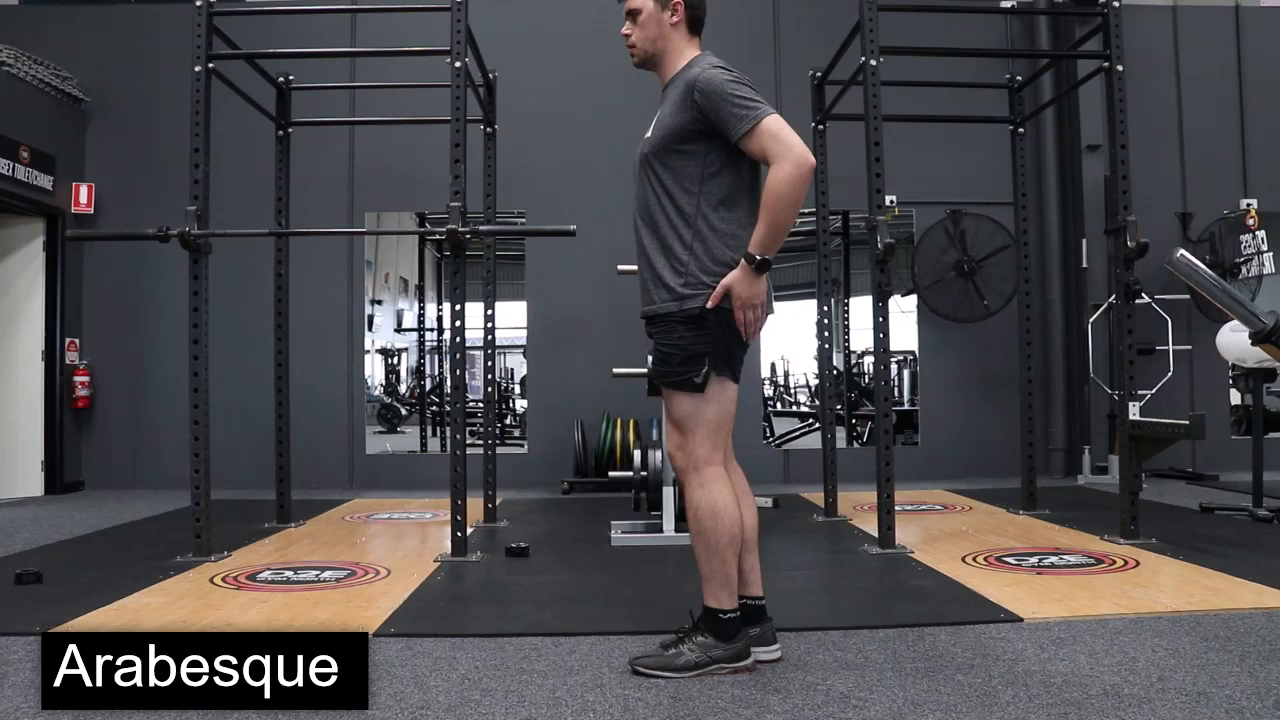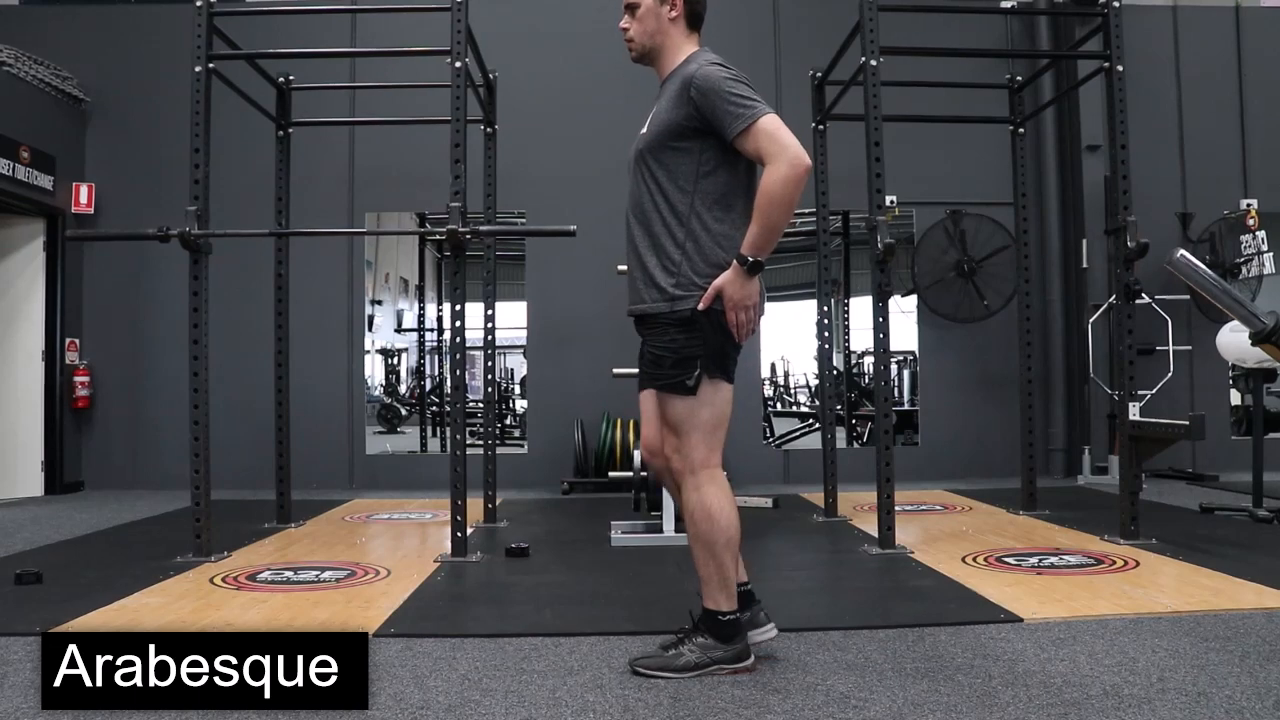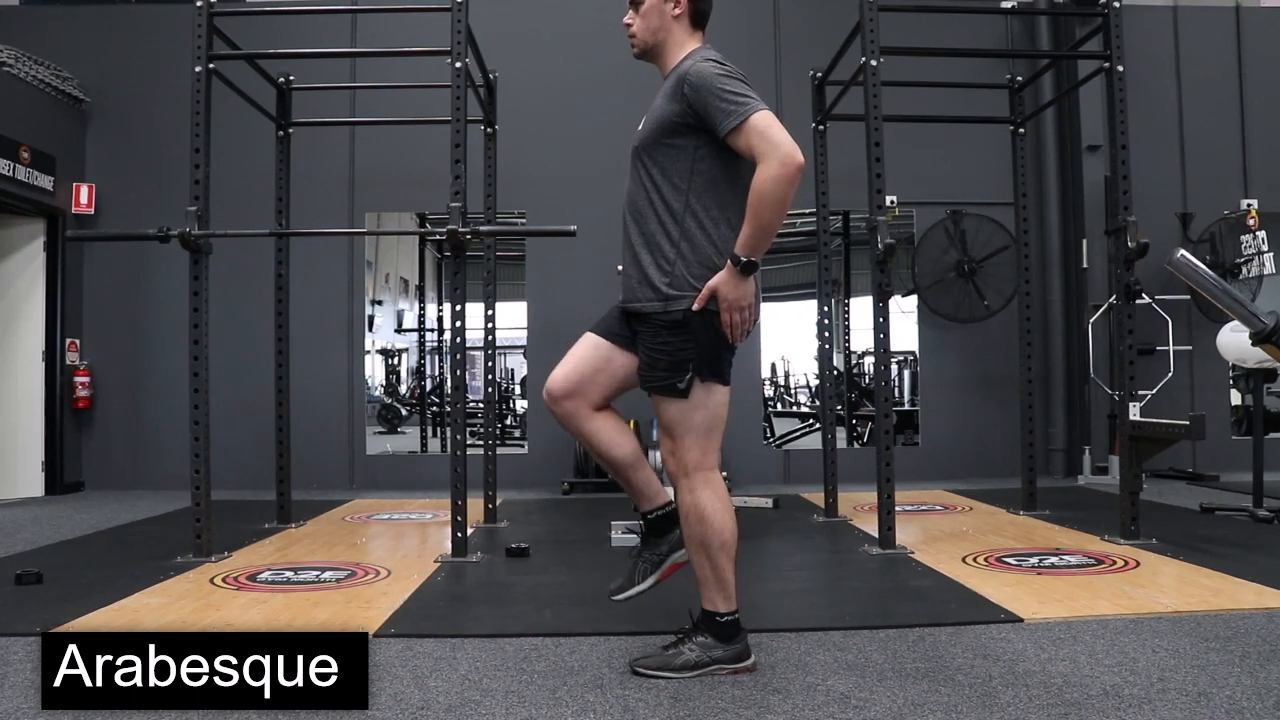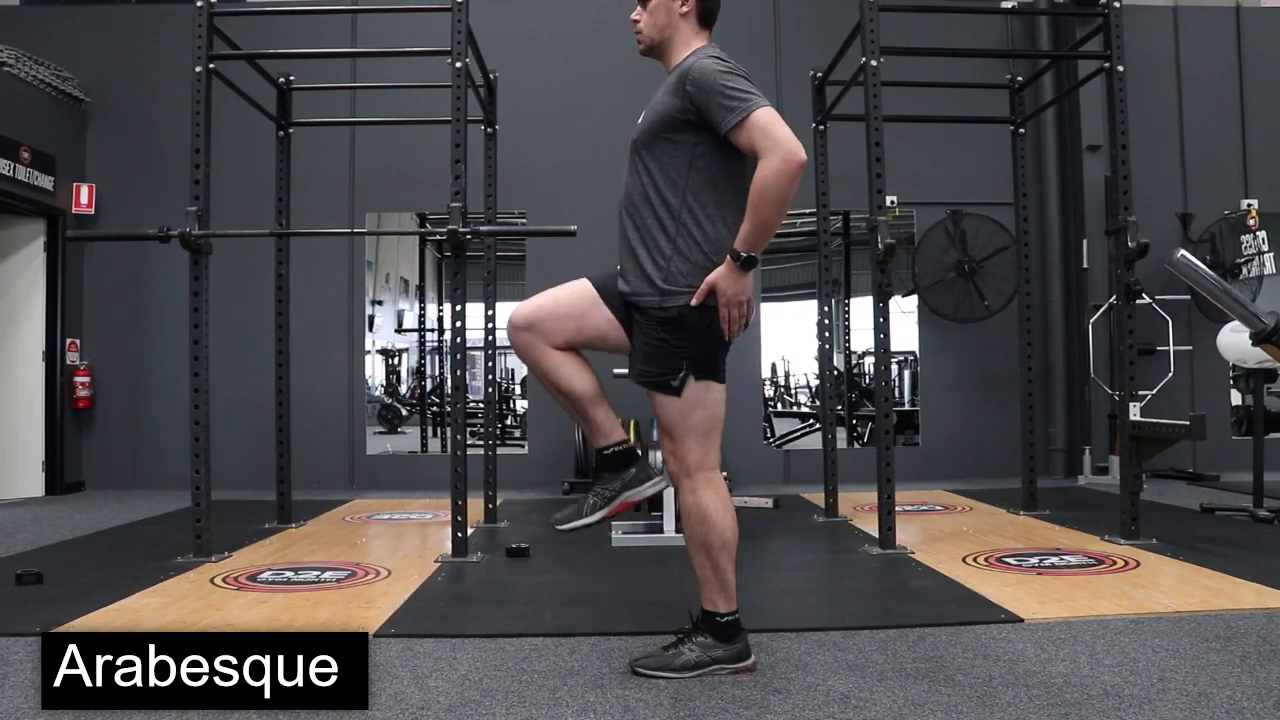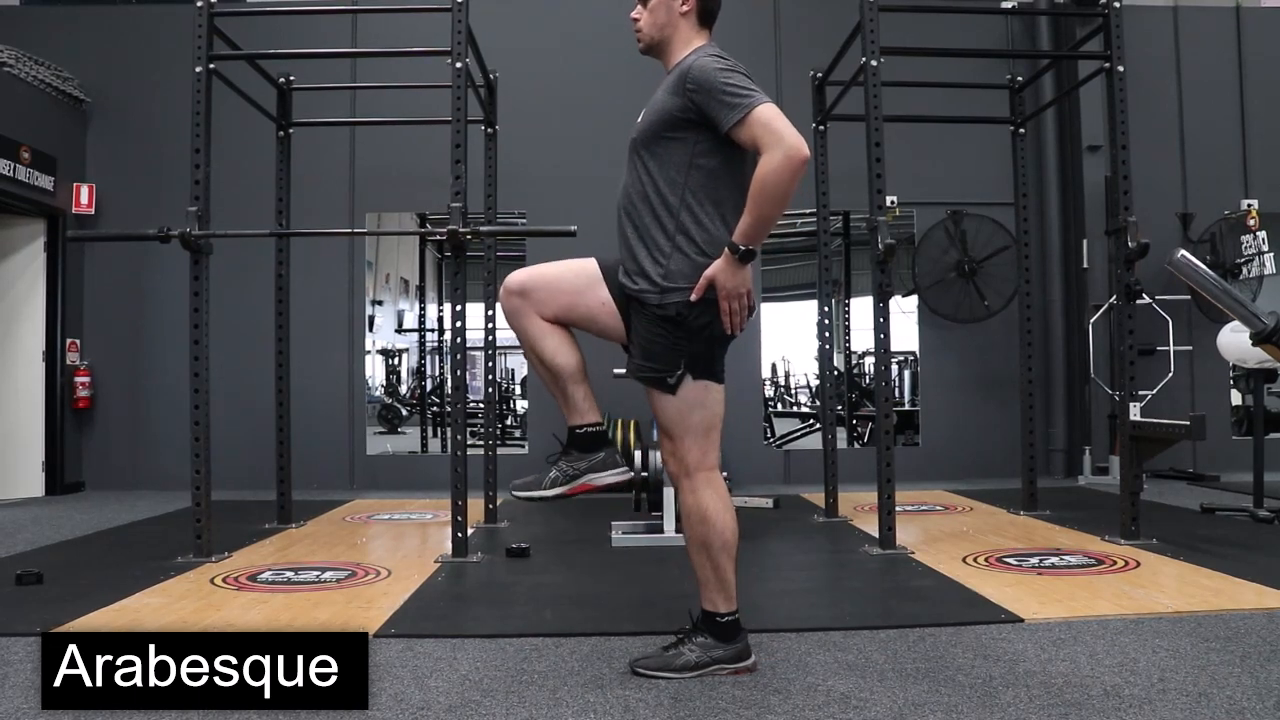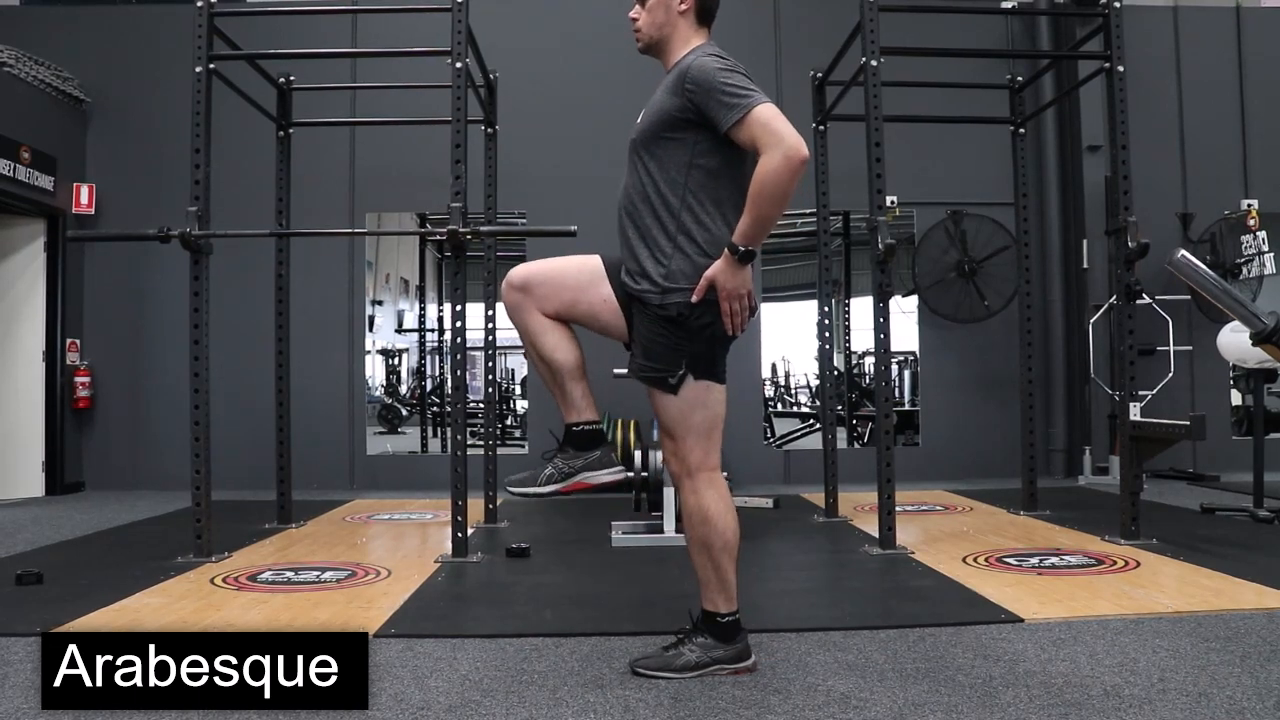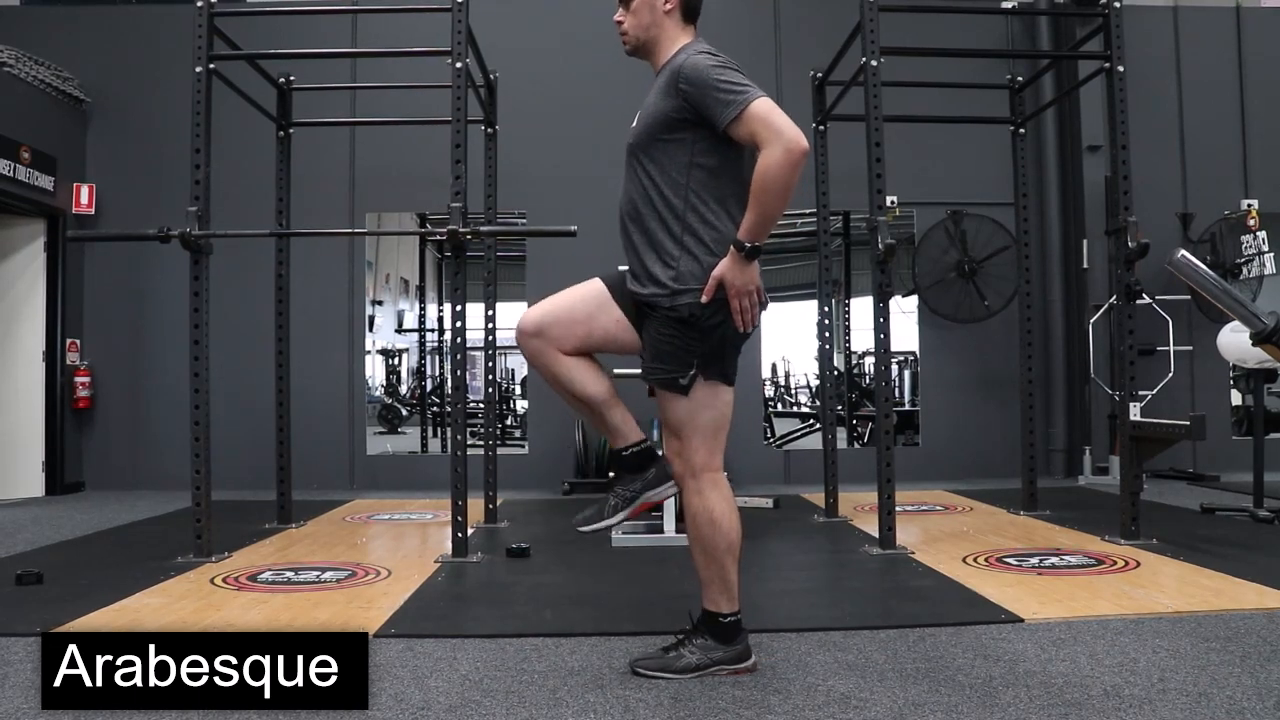
dt=0.3s
person 1, frame 1
left shoulder: (709, 81)
right shoulder: (677, 95)
left elbow: (795, 161)
left wrist: (753, 266)
left hip: (704, 305)
right hip: (681, 305)
left knee: (698, 461)
right knee: (712, 462)
left ankle: (721, 631)
right ankle: (751, 618)
person 1, frame 2
left shoulder: (705, 78)
right shoulder: (673, 92)
left elbow: (789, 161)
left wrist: (745, 266)
left hip: (697, 304)
right hip: (669, 304)
left knee: (694, 463)
right knee: (665, 454)
left ankle: (721, 631)
right ankle: (739, 602)
person 1, frame 3
left shoulder: (704, 75)
right shoulder: (677, 88)
left elbow: (783, 160)
left wrist: (740, 267)
left hip: (692, 303)
right hip: (652, 299)
left knee: (691, 467)
right knee: (566, 394)
left ankle: (722, 634)
right ankle: (665, 524)
person 1, frame 4
left shoulder: (705, 71)
right shoulder: (682, 84)
left elbow: (785, 155)
left wrist: (739, 262)
left hip: (687, 296)
right hip: (648, 289)
left knee: (691, 466)
right knee: (529, 325)
left ankle: (723, 634)
right ankle: (620, 462)
person 1, frame 5
left shoulder: (706, 70)
right shoulder: (681, 83)
left elbow: (788, 151)
left wrist: (738, 255)
left hip: (686, 293)
right hip: (649, 283)
left knee: (691, 466)
right knee: (523, 292)
left ankle: (723, 635)
right ankle: (590, 446)
person 1, frame 6
left shoulder: (704, 70)
right shoulder: (681, 82)
left elbow: (787, 152)
left wrist: (738, 255)
left hip: (686, 292)
right hip: (651, 282)
left knee: (693, 467)
right knee: (524, 286)
left ankle: (723, 635)
right ankle: (586, 444)
person 1, frame 7
left shoulder: (696, 68)
right shoulder: (671, 81)
left elbow: (786, 144)
left wrist: (744, 253)
left hip: (698, 293)
right hip: (659, 288)
left knee: (696, 466)
right knee: (539, 331)
left ankle: (724, 636)
right ankle: (638, 461)
